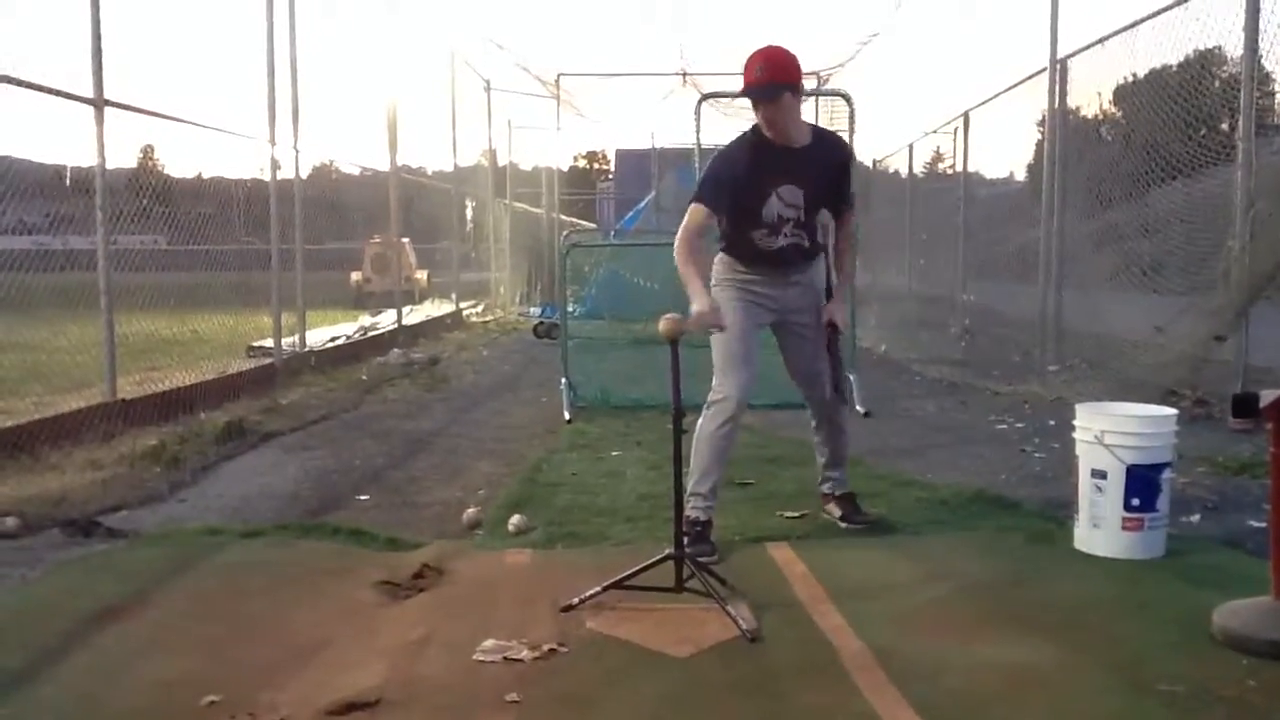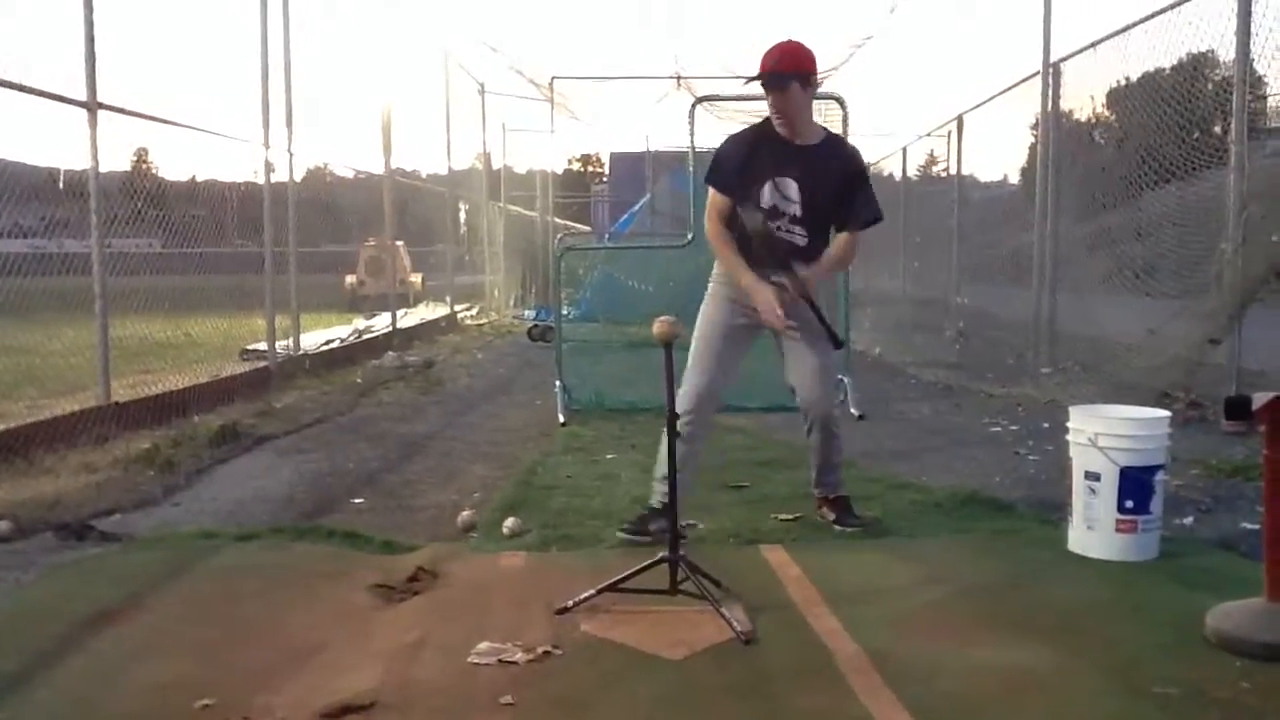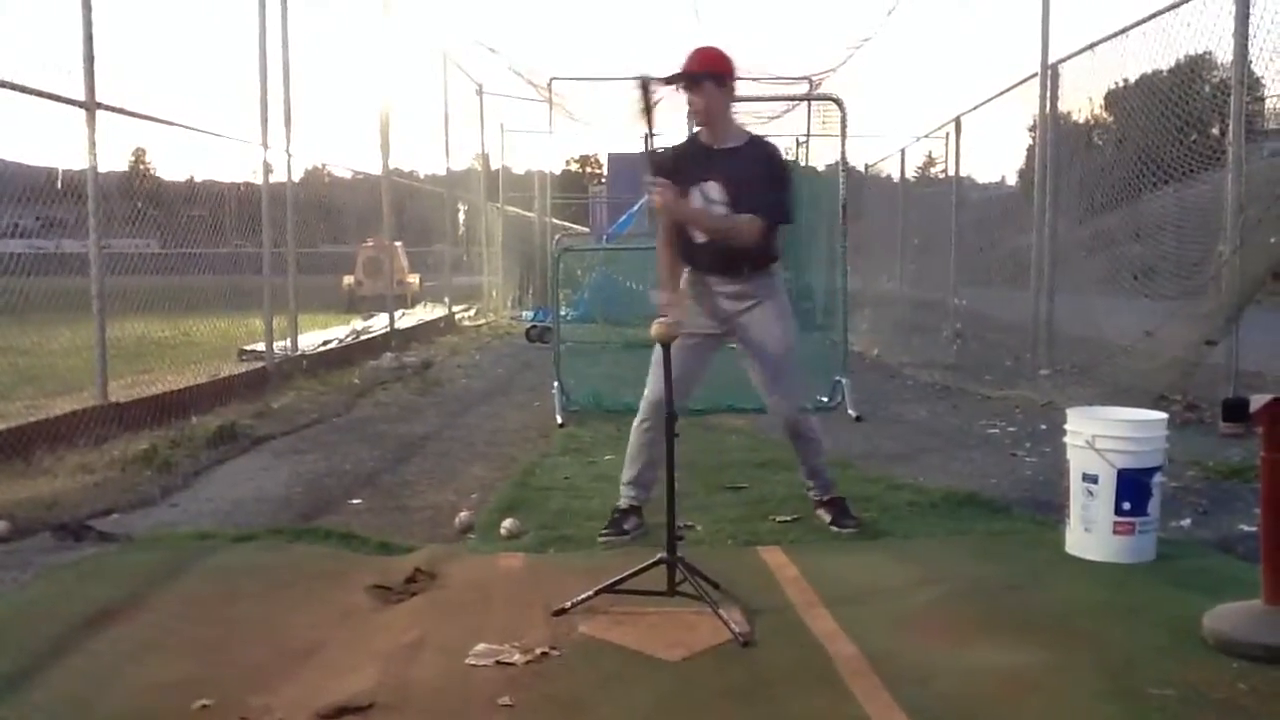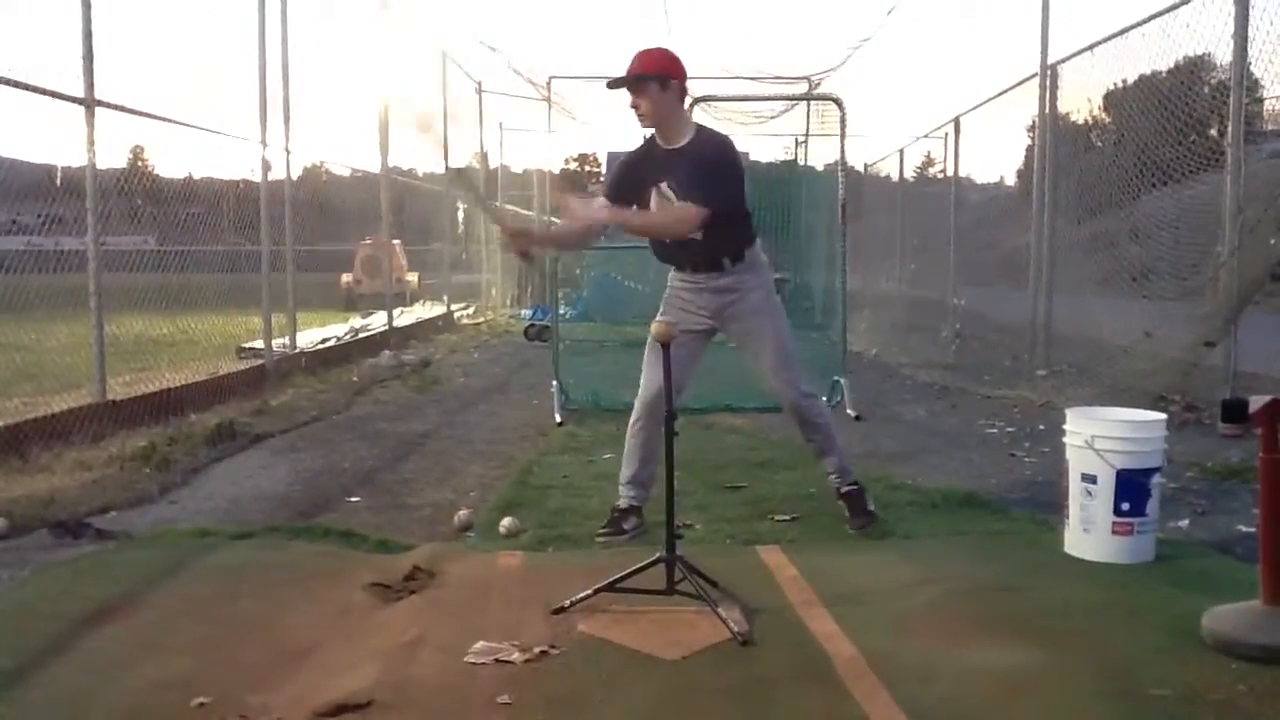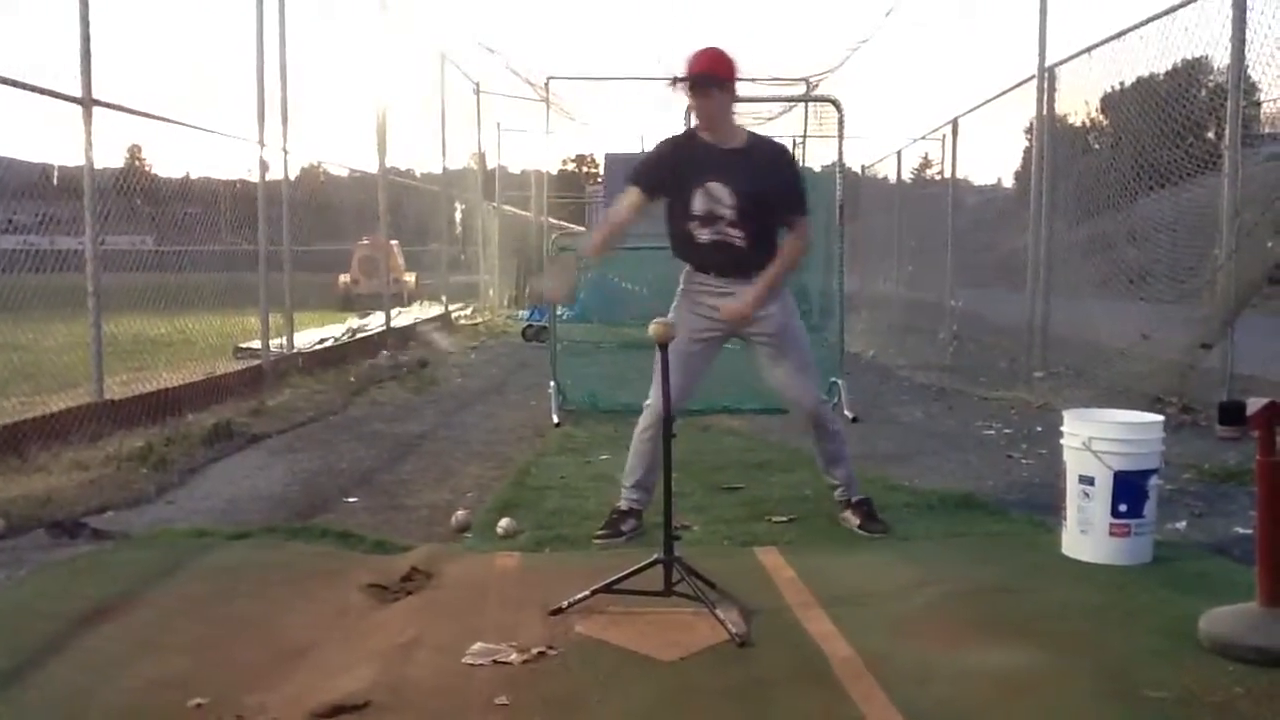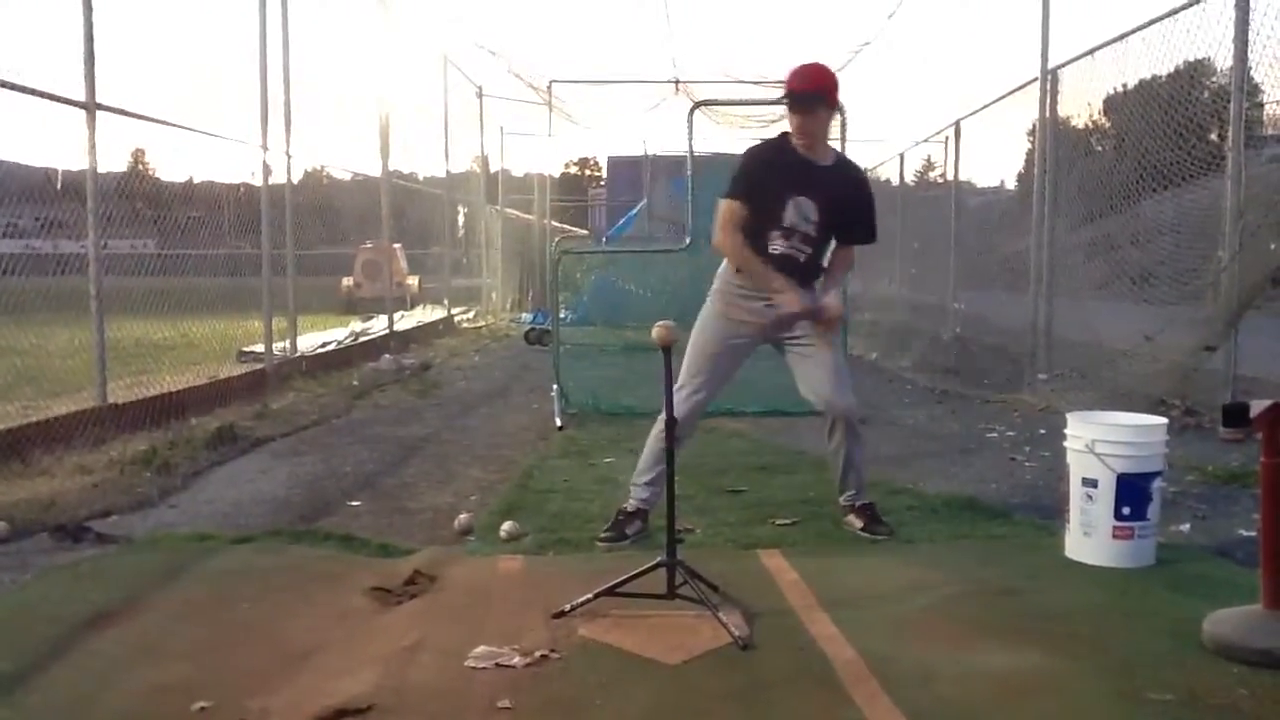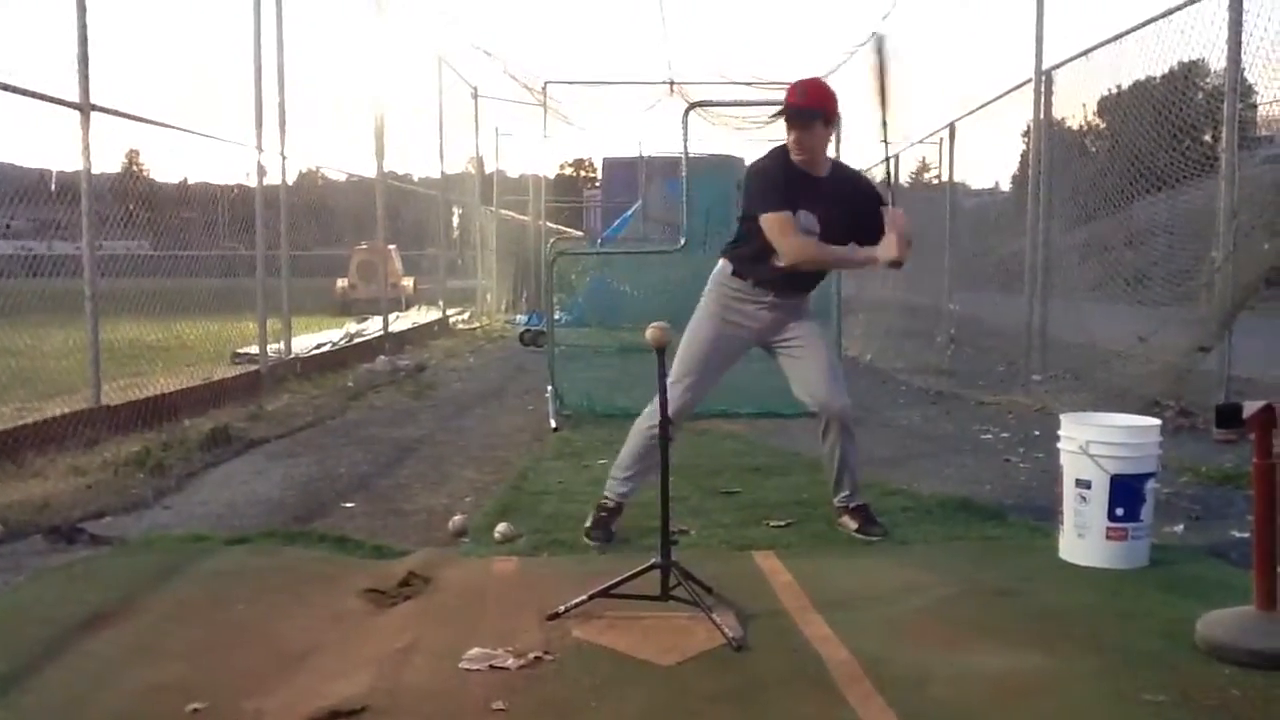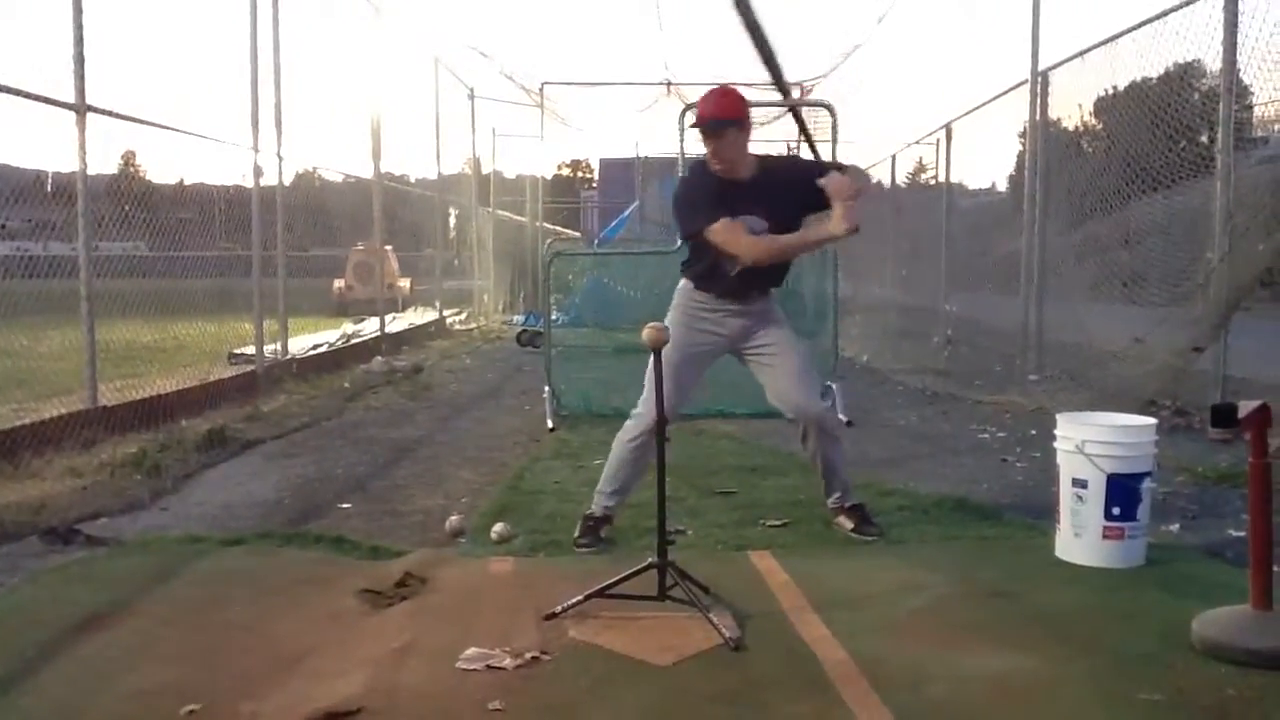
dt=0.3s
person 1, frame 1
left shoulder: (832, 151)
right shoulder: (737, 158)
left elbow: (843, 224)
right elbow: (689, 233)
left wrist: (840, 296)
right wrist: (699, 294)
left hip: (802, 282)
right hip: (740, 281)
left knee: (828, 394)
right knee: (730, 395)
left ankle: (834, 490)
right ankle: (697, 517)
person 1, frame 2
left shoulder: (841, 159)
right shoulder: (742, 148)
left elbow: (850, 234)
right elbow: (714, 223)
left wrist: (818, 273)
right wrist: (755, 288)
left hip: (801, 289)
right hip: (736, 283)
left knee: (820, 399)
right knee: (695, 394)
left ankle: (830, 493)
right ankle: (662, 504)
person 1, frame 3
left shoulder: (762, 157)
right shoulder: (677, 159)
left elbow: (749, 232)
right elbow: (667, 235)
left wrist: (685, 211)
right wrist: (668, 288)
left hip: (758, 293)
right hip: (697, 292)
left knee: (788, 405)
right knee: (656, 401)
left ankle: (823, 494)
right ankle: (630, 504)
person 1, frame 4
left shoulder: (712, 152)
right shoulder: (640, 163)
left elbow: (684, 223)
right elbow: (590, 228)
left wrist: (608, 217)
right wrist: (537, 238)
left hip: (742, 282)
right hip: (685, 285)
left knee: (794, 392)
right knee: (651, 398)
left ankle: (845, 485)
right ankle: (631, 503)
person 1, frame 5
left shoulder: (772, 159)
right shoulder: (674, 155)
left elbow: (798, 237)
right elbow: (624, 213)
left wrist: (757, 293)
right wrist: (573, 263)
left hip: (765, 292)
right hip: (700, 290)
left knee: (809, 401)
right knee: (662, 403)
left ankle: (849, 497)
right ankle: (632, 505)
person 1, frame 6
left shoulder: (851, 182)
right shoulder: (763, 160)
left elbow: (844, 253)
right elbow: (725, 237)
left wrist: (832, 297)
right wrist: (781, 290)
left hip: (803, 303)
right hip: (738, 293)
left knee: (841, 402)
right knee: (686, 403)
left ankle: (854, 502)
right ankle: (638, 505)
person 1, frame 7
left shoulder: (853, 189)
right shoulder: (768, 172)
left elbow: (883, 249)
right elbow: (792, 251)
left wrist: (895, 233)
right wrist: (872, 254)
left hip: (792, 307)
right hip: (733, 295)
left knee: (835, 404)
right knee: (674, 401)
left ankle: (848, 503)
right ankle: (613, 499)
person 1, frame 8
left shoulder: (786, 175)
right shoulder: (693, 189)
left elbow: (855, 182)
right elbow: (746, 249)
left wrist: (843, 186)
right wrist: (829, 230)
left hip: (759, 311)
right hip: (699, 309)
left knee: (811, 408)
right knee: (651, 415)
left ankle: (842, 502)
right ankle: (600, 511)
